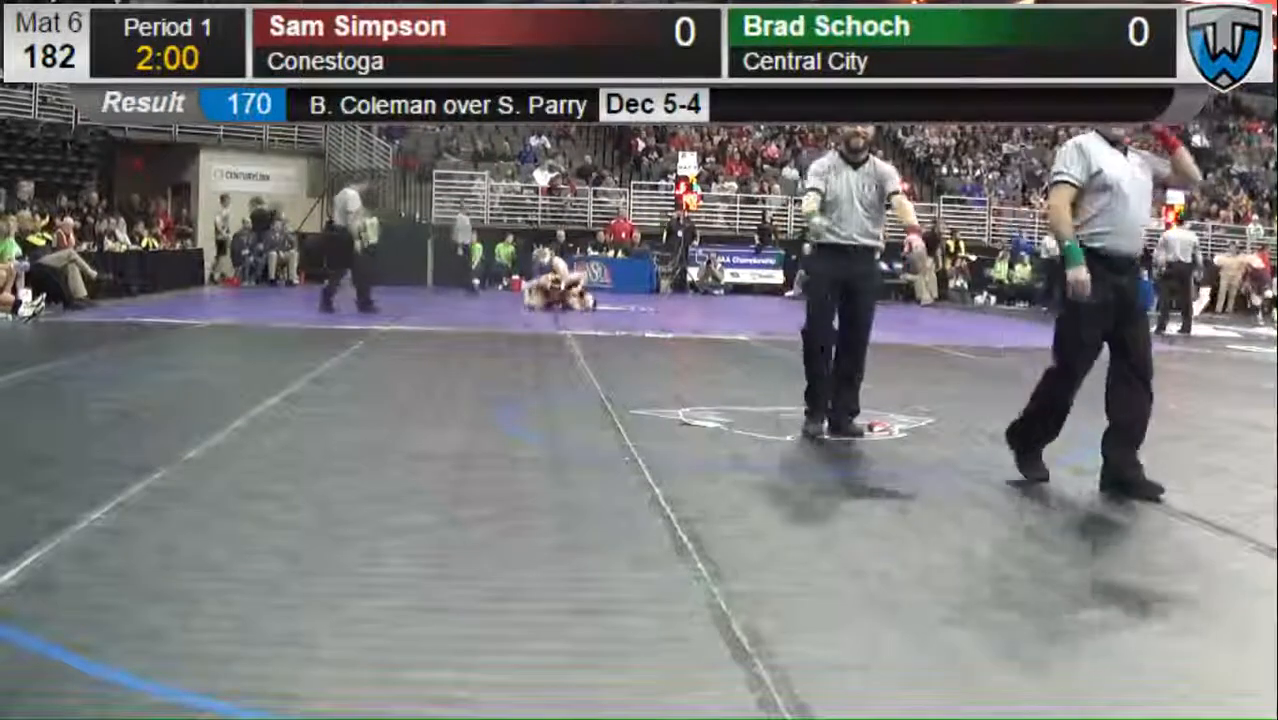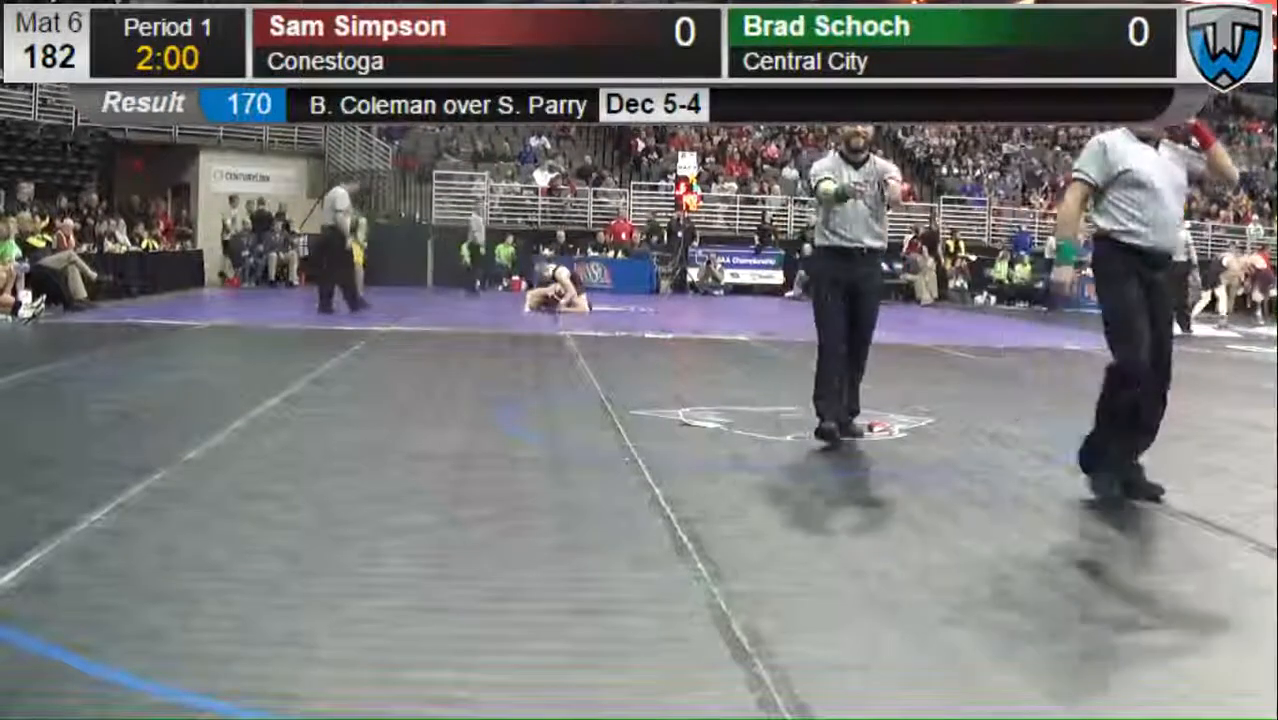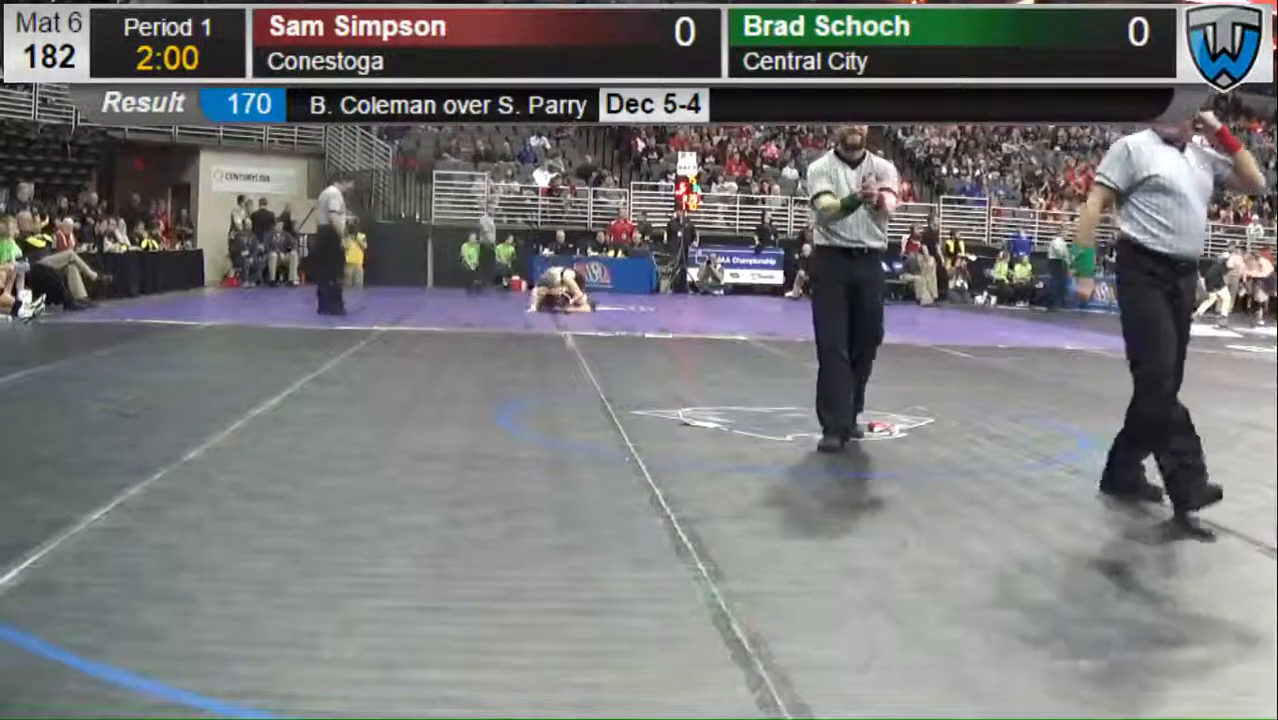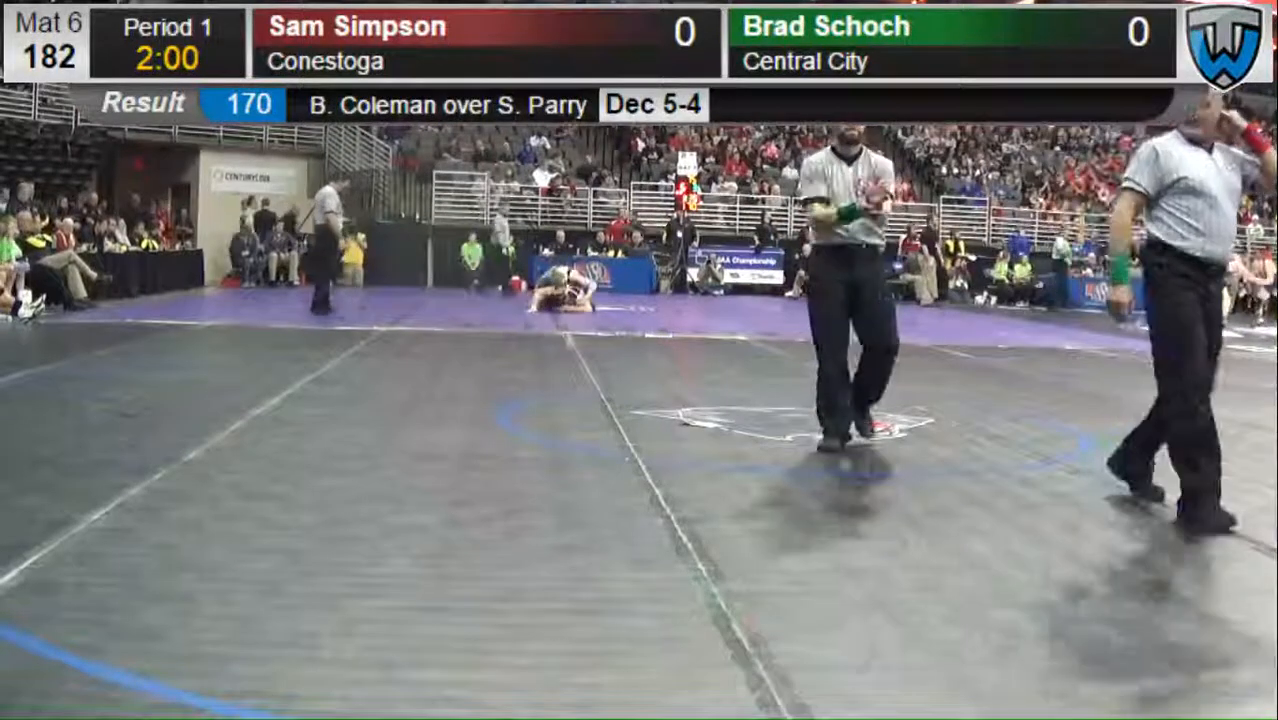
dt=0.2s
person 1, frame 1
left shoulder: (1143, 160)
right shoulder: (1081, 148)
left elbow: (1191, 179)
right elbow: (1057, 206)
left wrist: (1166, 136)
right wrist: (1075, 260)
left hip: (1129, 272)
right hip: (1089, 269)
left knee: (1135, 373)
right knee: (1072, 365)
left ankle: (1121, 467)
right ankle: (1026, 439)
person 1, frame 2
left shoulder: (1177, 154)
right shoulder: (1108, 145)
left elbow: (1228, 175)
right elbow: (1072, 201)
left wrist: (1198, 129)
left hip: (1161, 268)
right hip: (1120, 263)
left knee: (1156, 372)
right knee: (1134, 364)
left ankle: (1123, 464)
right ankle: (1100, 456)
person 1, frame 3
left shoulder: (1204, 156)
right shoulder: (1132, 148)
left elbow: (1254, 183)
right elbow: (1093, 207)
left wrist: (1222, 134)
right wrist: (1086, 268)
left hip: (1184, 275)
right hip: (1143, 271)
left knee: (1160, 382)
right knee: (1158, 377)
left ankle: (1123, 471)
right ankle: (1187, 487)
person 1, frame 4
left shoulder: (1232, 158)
right shoulder: (1159, 150)
right elbow: (1123, 212)
right wrist: (1119, 277)
left hip: (1212, 278)
right hip: (1173, 274)
left knee: (1187, 386)
right knee: (1188, 387)
left ankle: (1132, 459)
right ankle: (1199, 498)
person 2, frame 1
left shoulder: (882, 171)
right shoulder: (823, 166)
left elbow: (899, 200)
right elbow: (811, 197)
left wrist: (913, 232)
right wrist: (813, 218)
left hip: (864, 262)
right hip: (826, 258)
left knee: (854, 342)
right knee: (818, 336)
left ankle: (843, 414)
right ankle: (817, 410)
person 2, frame 2
left shoulder: (884, 168)
right shoulder: (824, 166)
left elbow: (893, 197)
right elbow: (827, 193)
left wrist: (894, 190)
right wrist: (847, 190)
left hip: (869, 263)
right hip: (830, 261)
left knee: (858, 345)
right knee: (832, 343)
left ankle: (845, 414)
right ankle: (829, 419)
person 2, frame 3
left shoulder: (883, 168)
right shoulder: (820, 168)
left elbow: (888, 211)
right elbow: (824, 209)
left wrist: (878, 202)
right wrist: (856, 199)
left hip: (869, 264)
right hip: (830, 262)
left knee: (866, 344)
right knee: (833, 348)
left ankle: (848, 413)
right ankle: (835, 426)
person 2, frame 4
left shoulder: (881, 165)
right shoulder: (815, 164)
left elbow: (883, 216)
right elbow: (817, 217)
left wrist: (876, 206)
right wrist: (855, 210)
left hip: (870, 261)
right hip: (829, 262)
left knee: (884, 343)
right knee: (831, 349)
left ankle: (860, 405)
right ankle: (835, 427)
